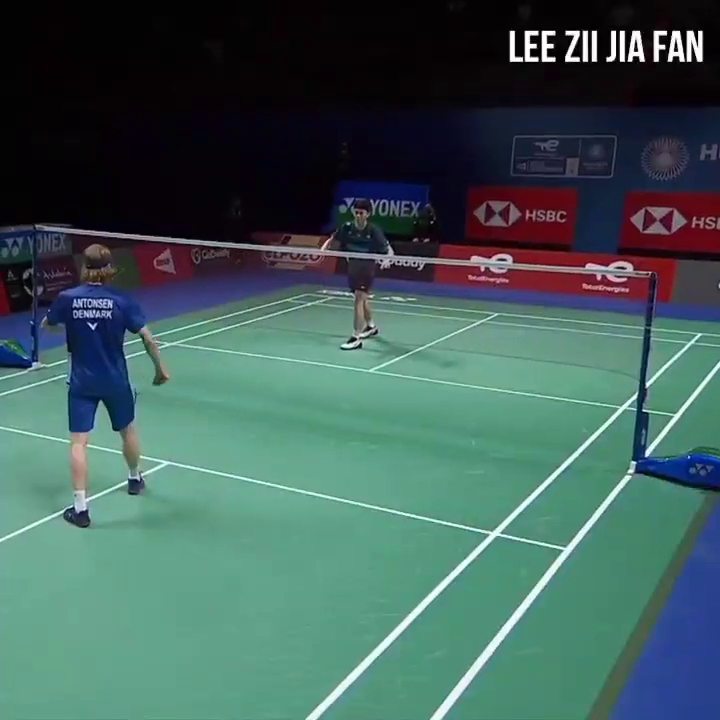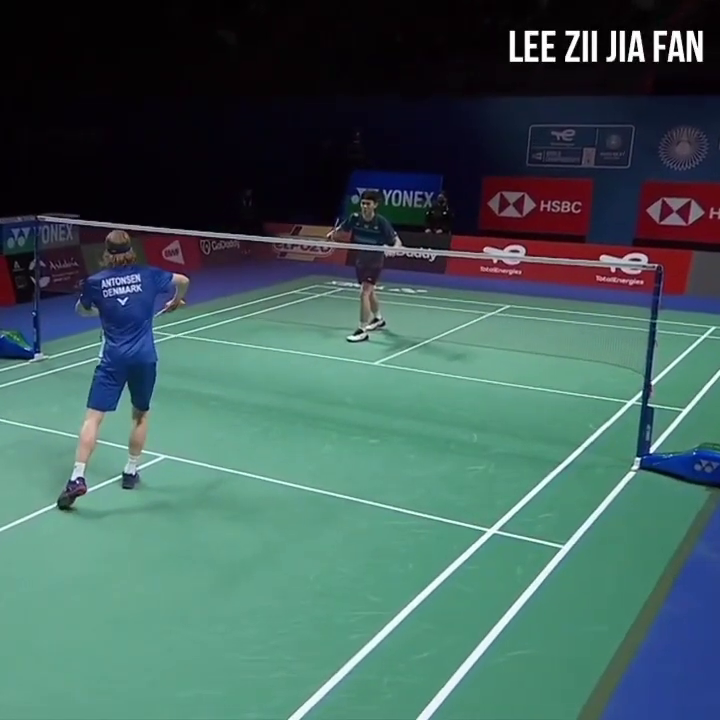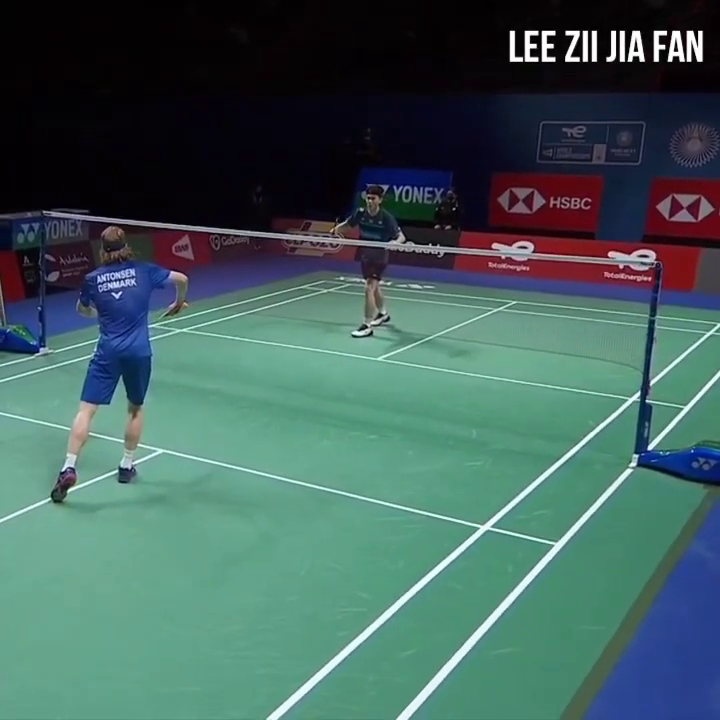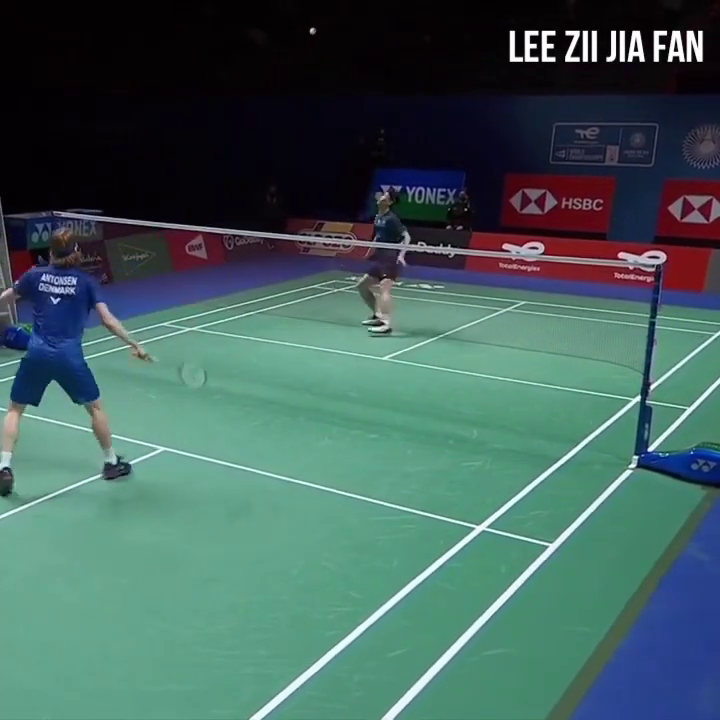
dt=1s
person 1, frame 1
left shoulder: (67, 298)
right shoulder: (121, 301)
left elbow: (46, 325)
right elbow: (148, 339)
right wrist: (160, 369)
left hip: (82, 382)
right hip: (115, 380)
left knee: (78, 442)
right knee: (128, 430)
left ankle: (80, 508)
right ankle: (135, 479)
person 1, frame 2
left shoulder: (95, 282)
right shoulder: (147, 275)
left elbow: (81, 310)
right elbow: (183, 281)
right wrist: (176, 302)
left hip: (113, 359)
right hip: (143, 357)
left knee: (93, 418)
right knee: (140, 415)
left ankle: (77, 478)
right ankle: (131, 472)
person 1, frame 3
left shoulder: (93, 278)
right shoulder: (143, 270)
left elbow: (82, 310)
right elbow: (182, 279)
right wrist: (178, 303)
left hip: (108, 351)
right hip: (138, 351)
left knee: (86, 410)
right knee: (136, 408)
left ankle: (69, 469)
right ankle: (126, 466)
person 1, frame 4
left shoulder: (34, 276)
right shoulder: (85, 282)
right elbow: (108, 320)
right wrist: (135, 345)
left hip: (36, 355)
right hip: (69, 357)
right knee: (95, 407)
right ankle: (111, 463)
